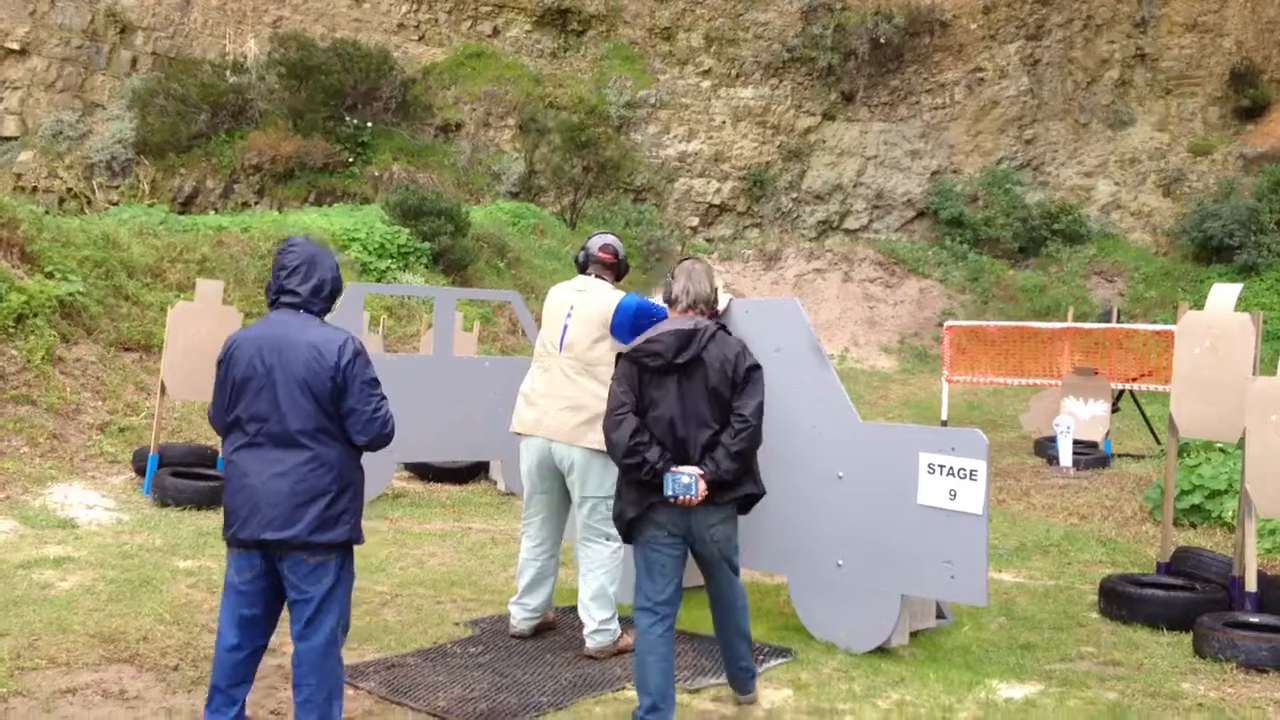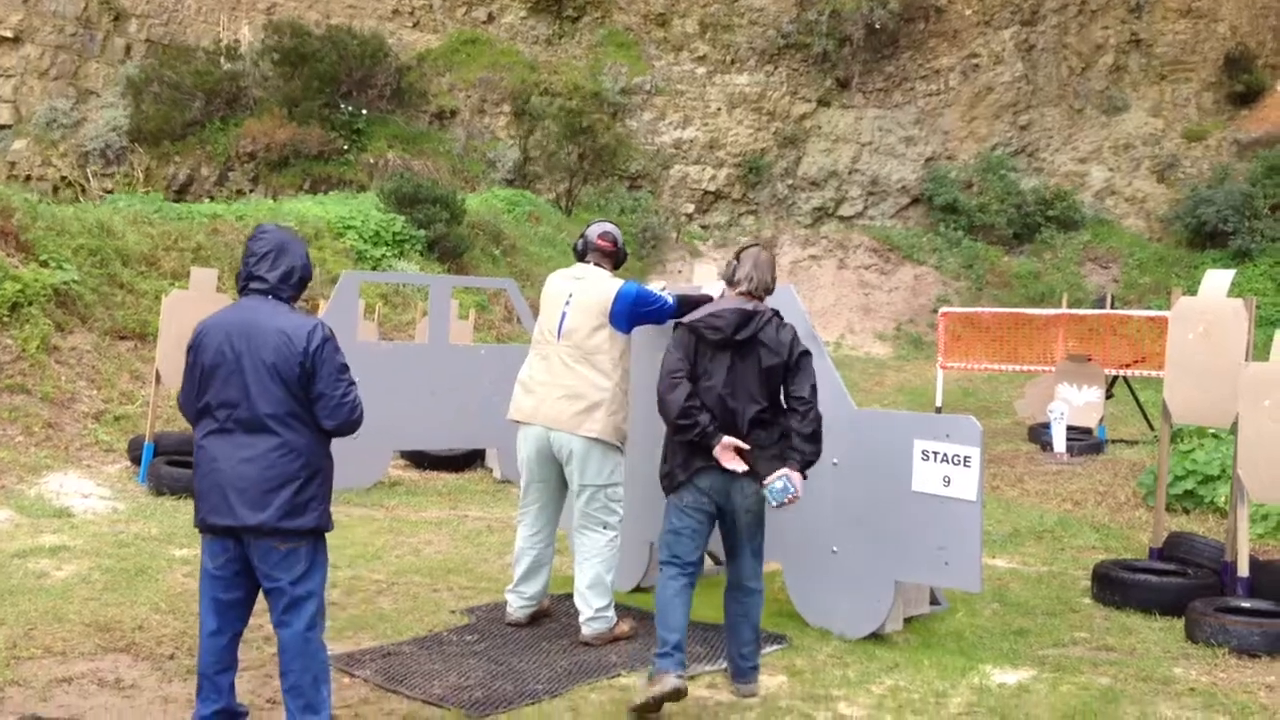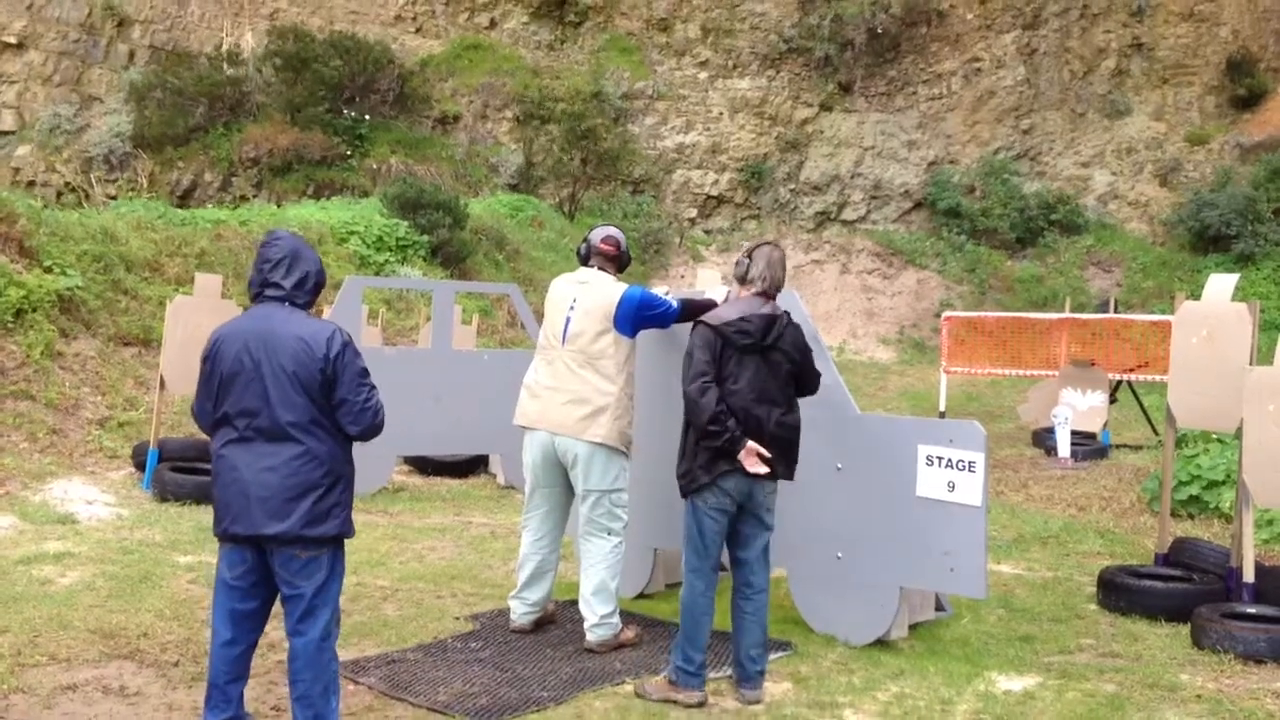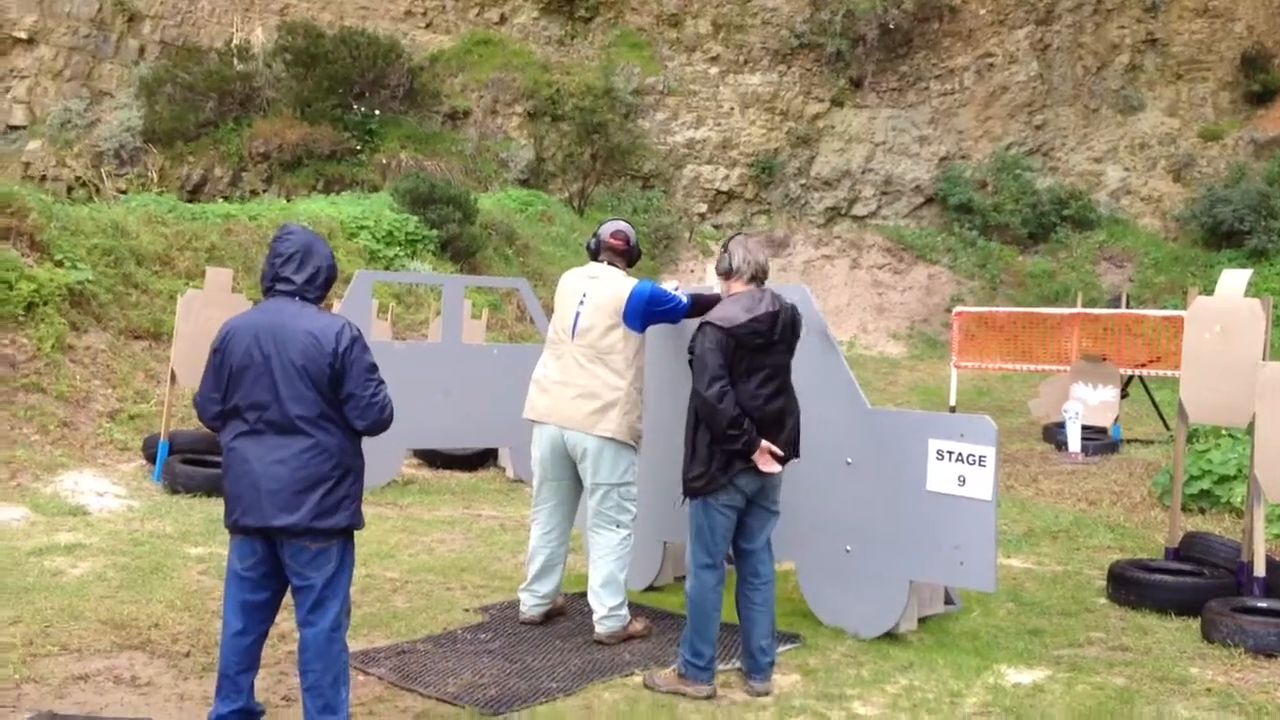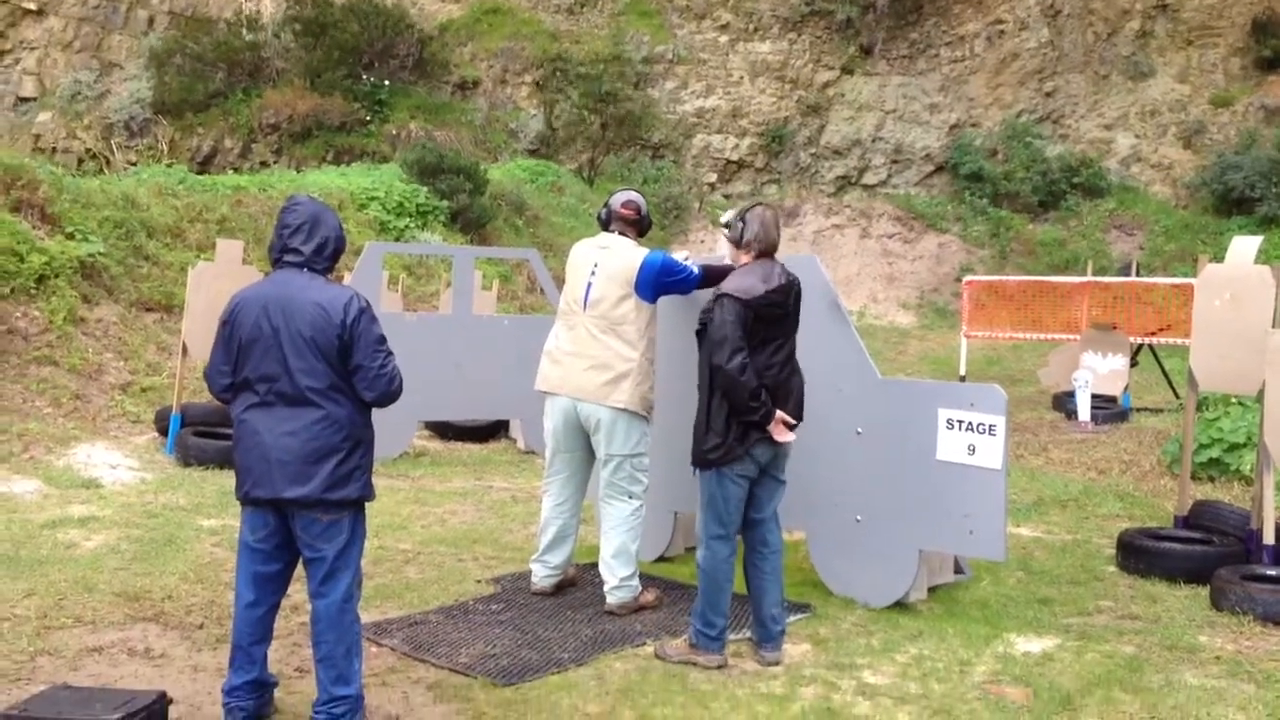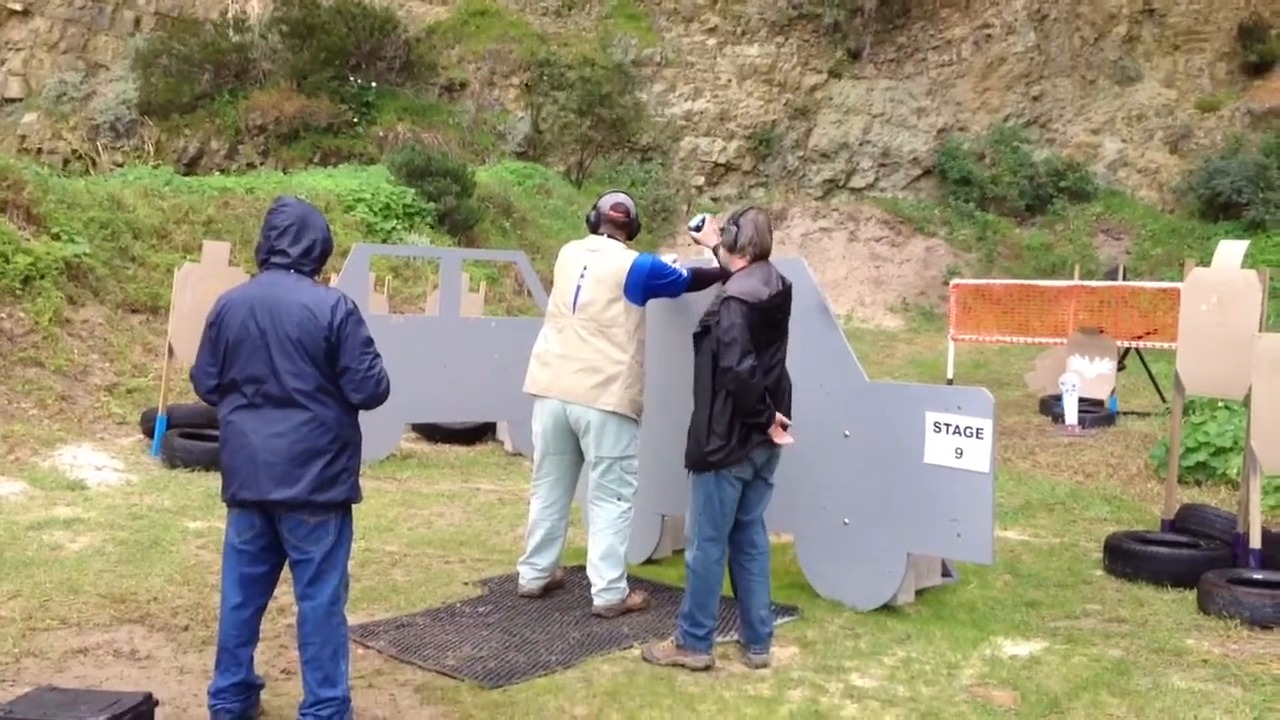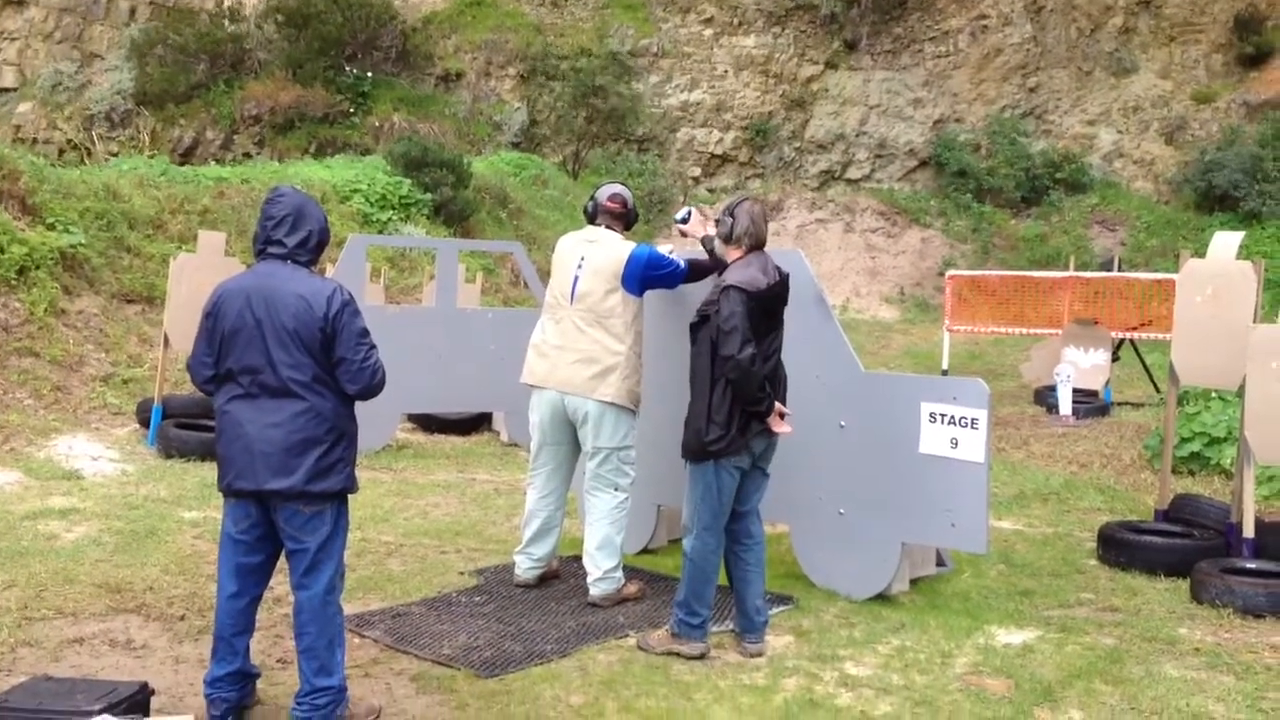
dt=0.5s
person 1, frame 1
left shoulder: (238, 345)
right shoulder: (339, 347)
left elbow: (221, 421)
right elbow: (375, 431)
left hip: (250, 514)
right hip: (315, 518)
left knee: (240, 630)
right knee: (317, 636)
person 1, frame 2
left shoulder: (208, 330)
right shoulder: (309, 333)
left elbow: (191, 408)
right elbow: (343, 417)
left hip: (221, 500)
right hip: (285, 504)
left knee: (220, 617)
right knee: (298, 622)
person 1, frame 3
left shoulder: (223, 338)
right shoulder: (328, 339)
left elbow: (206, 418)
right elbow: (366, 421)
left hip: (239, 509)
right hip: (306, 511)
left knee: (233, 626)
right knee: (311, 632)
person 1, frame 4
left shoulder: (233, 331)
right shoulder: (337, 334)
left elbow: (209, 411)
right elbow: (374, 416)
right wrist: (330, 413)
left hip: (250, 501)
right hip: (316, 504)
left knee: (243, 617)
right knee: (321, 623)
person 1, frame 5
left shoulder: (243, 303)
right shoulder: (345, 304)
left elbow: (220, 383)
right elbow: (384, 388)
right wrist: (341, 383)
left hip: (261, 473)
right hip: (327, 475)
left knee: (255, 591)
right knee: (333, 596)
person 1, frame 6
left shoulder: (229, 305)
right shoulder: (333, 307)
left elbow: (205, 384)
right elbow: (369, 390)
right wrist: (326, 386)
left hip: (247, 475)
right hip: (313, 478)
left knee: (241, 592)
right knee: (319, 598)
person 1, frame 7
left shoulder: (226, 294)
right shoulder: (328, 297)
left elbow: (202, 373)
right elbow: (366, 381)
right wrist: (322, 377)
left hip: (243, 465)
right hip: (309, 468)
left knee: (237, 581)
right knee: (316, 587)
person 2, frame 1
left shoulder: (638, 354)
right shoulder: (735, 353)
left elbow: (619, 425)
right elbow: (746, 424)
left wrist: (660, 471)
right wrist: (710, 475)
left hip: (657, 503)
right hip: (714, 501)
left knee: (654, 613)
right knee: (727, 594)
right ankle: (743, 682)
person 2, frame 2
left shoulder: (693, 327)
right shoulder: (784, 337)
left elbow: (671, 391)
right elbow: (804, 406)
left wrist: (710, 438)
right wrist: (795, 464)
left hip: (695, 468)
right hip: (751, 472)
left knee: (676, 567)
right knee: (746, 575)
left ankle: (668, 668)
right ankle: (744, 673)
person 2, frame 3
left shoulder: (713, 326)
right shoulder: (790, 334)
left elbow: (699, 393)
right elbow: (808, 383)
left wrist: (733, 442)
left hip: (715, 469)
right hip: (763, 473)
left knee: (700, 575)
right knee: (753, 577)
left ankle: (686, 680)
right ankle: (750, 679)
person 2, frame 4
left shoulder: (718, 325)
right shoulder: (785, 317)
left elbow: (712, 396)
left wrist: (746, 444)
left hip: (723, 465)
right hip: (768, 463)
left knee: (706, 569)
right knee: (758, 565)
left ankle: (695, 673)
right ankle: (759, 670)
person 2, frame 5
left shoulder: (732, 296)
right shoulder: (787, 286)
left elbow: (732, 367)
left wrist: (762, 414)
left hip: (734, 436)
right hip: (773, 435)
left knee: (717, 539)
right knee: (765, 534)
left ankle: (706, 642)
right ankle: (770, 640)
person 2, frame 6
left shoulder: (734, 300)
right shoulder: (775, 287)
left elbow: (738, 371)
left wrist: (763, 419)
left hip: (729, 438)
right hip: (761, 439)
left knee: (708, 541)
right knee: (750, 535)
left ankle: (693, 642)
right ankle: (757, 641)
person 2, frame 7
left shoulder: (734, 289)
right shoulder: (768, 277)
left elbow: (738, 361)
left wrist: (763, 408)
right wrist: (703, 236)
left hip: (727, 428)
right hip: (757, 429)
left knee: (704, 530)
right knee: (745, 525)
left ankle: (688, 631)
right ankle: (752, 630)
person 3, frame 1
left shoulder: (556, 296)
right shoulder: (621, 306)
left hip: (536, 427)
right hip: (586, 435)
left knee: (539, 528)
right knee: (599, 536)
left ankle: (526, 615)
right ankle: (601, 634)
person 3, frame 2
left shoulder: (554, 283)
right shoulder: (620, 294)
right elbow: (678, 306)
right wrist: (714, 299)
left hip: (534, 415)
right hip: (587, 424)
left knee: (534, 515)
right knee: (596, 524)
left ankle: (523, 603)
right ankle: (597, 621)
person 3, frame 3
left shoulder: (558, 287)
right shoulder: (625, 298)
right elbow: (681, 310)
left wrist: (655, 302)
right wrist: (719, 304)
left hip: (540, 421)
right hip: (592, 430)
left knee: (540, 520)
right knee: (602, 530)
left ankle: (526, 609)
right ankle: (602, 628)
person 3, frame 4
left shoulder: (568, 282)
right shoulder: (634, 294)
right elbow: (691, 306)
left wrist: (660, 292)
left hip: (550, 415)
right hip: (600, 424)
left knee: (549, 513)
right knee: (610, 523)
left ankle: (536, 601)
right ankle: (611, 620)
person 3, frame 5
left shoulder: (579, 252)
right shoulder: (646, 263)
right elbow: (702, 277)
left wrist: (670, 263)
right wrist: (740, 269)
left hip: (562, 386)
right hip: (614, 395)
left knee: (561, 484)
right knee: (622, 494)
left ankle: (547, 572)
right ankle: (623, 591)
person 3, frame 6
left shoulder: (567, 255)
right shoulder: (635, 267)
right elbow: (688, 280)
right wrist: (727, 271)
left hip: (551, 389)
right hip: (603, 397)
left knee: (549, 486)
right knee: (610, 496)
left ankle: (535, 574)
right ankle: (609, 593)
person 3, frame 7
left shoulder: (565, 246)
right shoulder: (633, 257)
right elbow: (687, 271)
right wrist: (722, 260)
left hip: (549, 380)
right hip: (601, 388)
left knee: (546, 477)
right knee: (607, 485)
left ankle: (531, 564)
right ankle: (605, 583)
